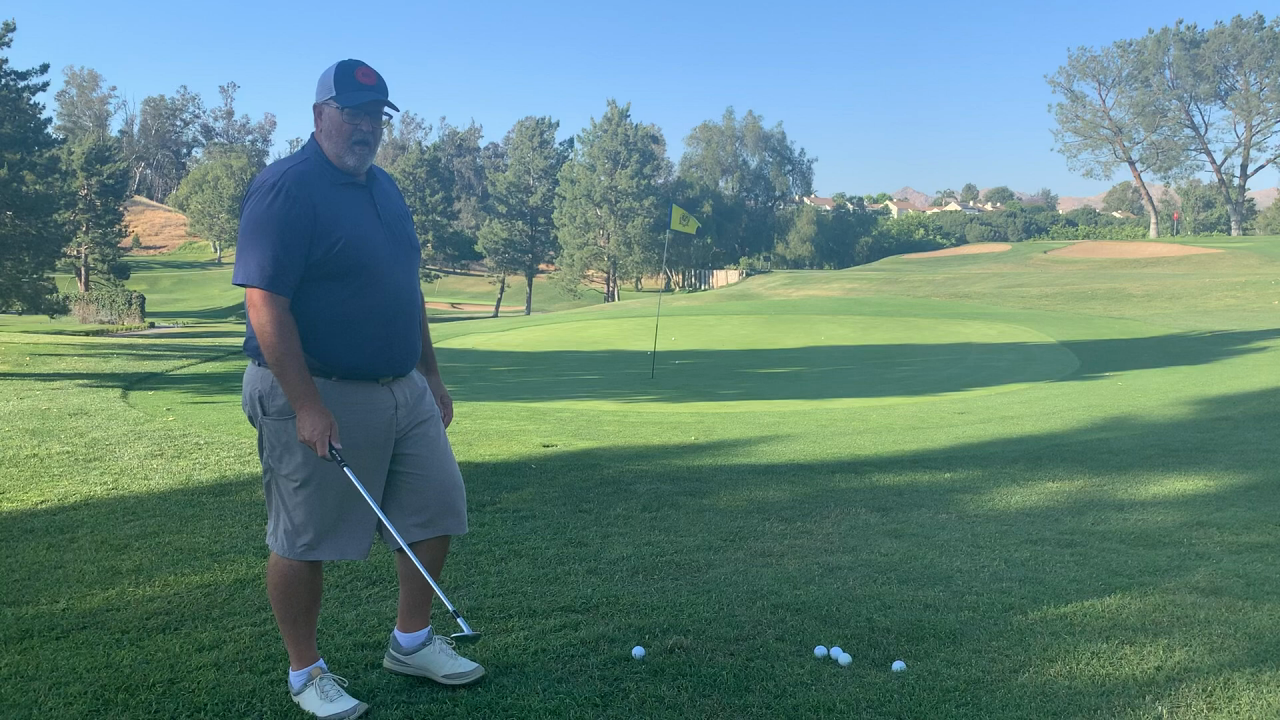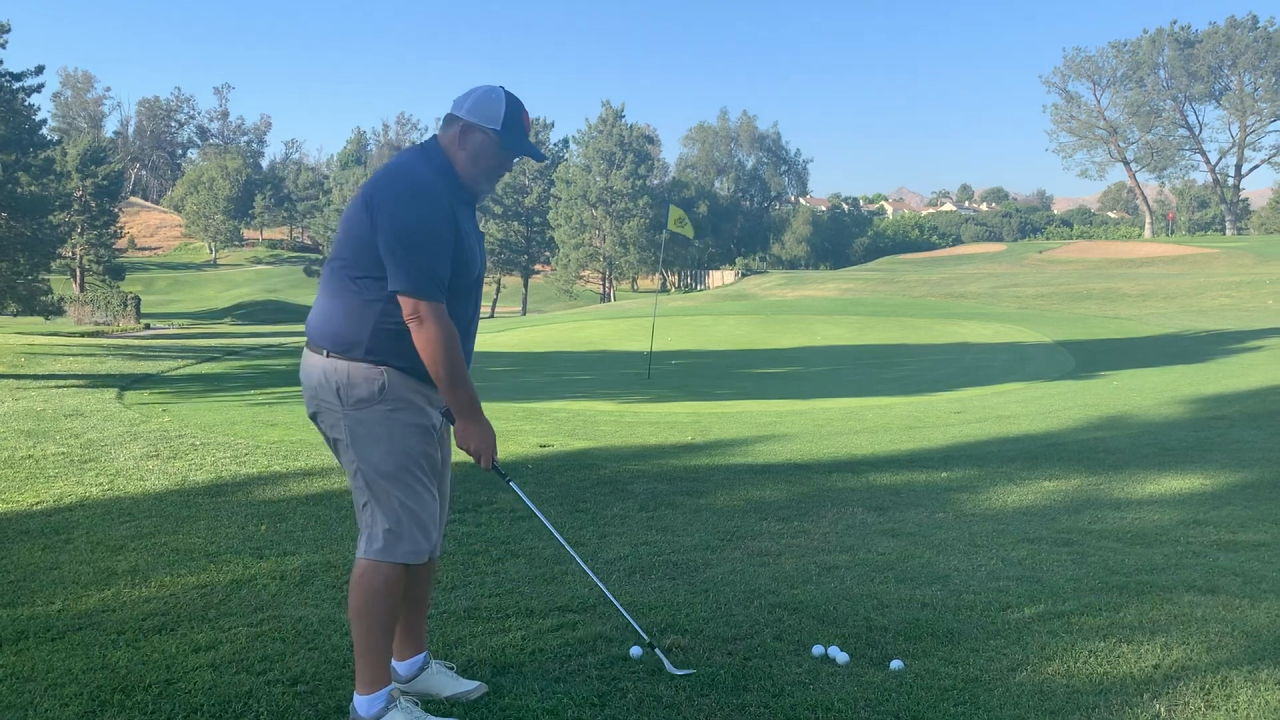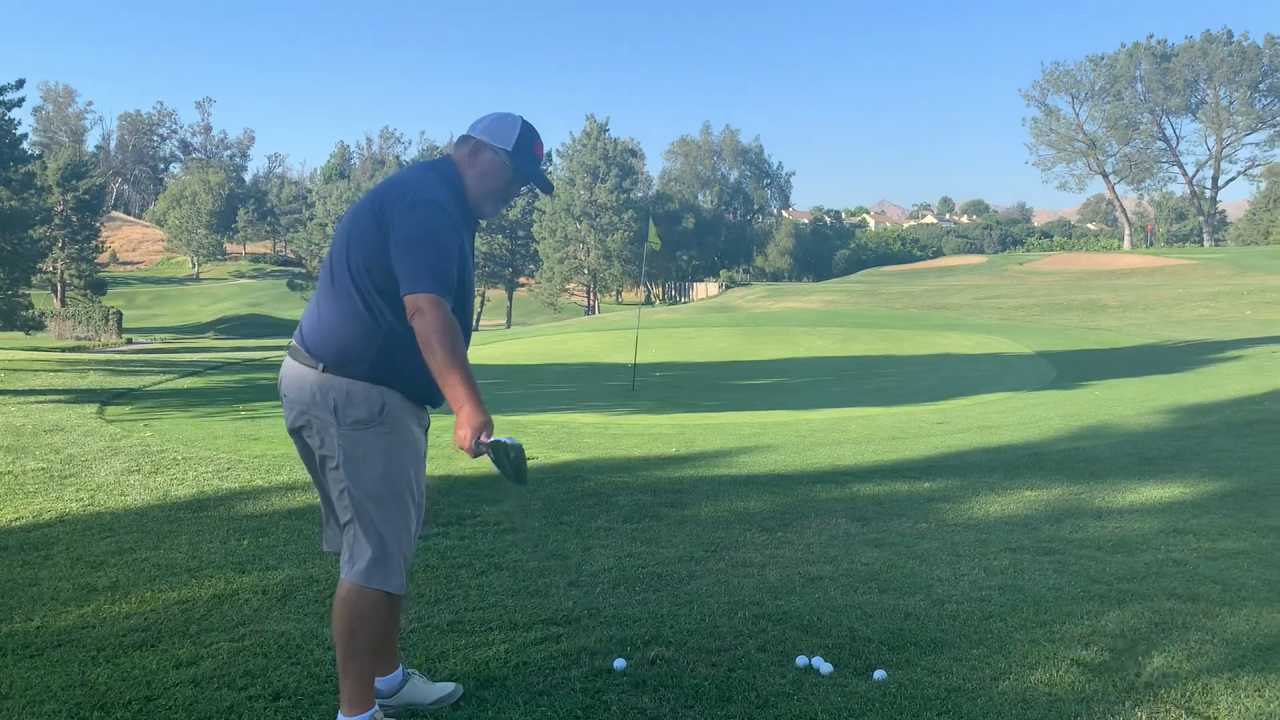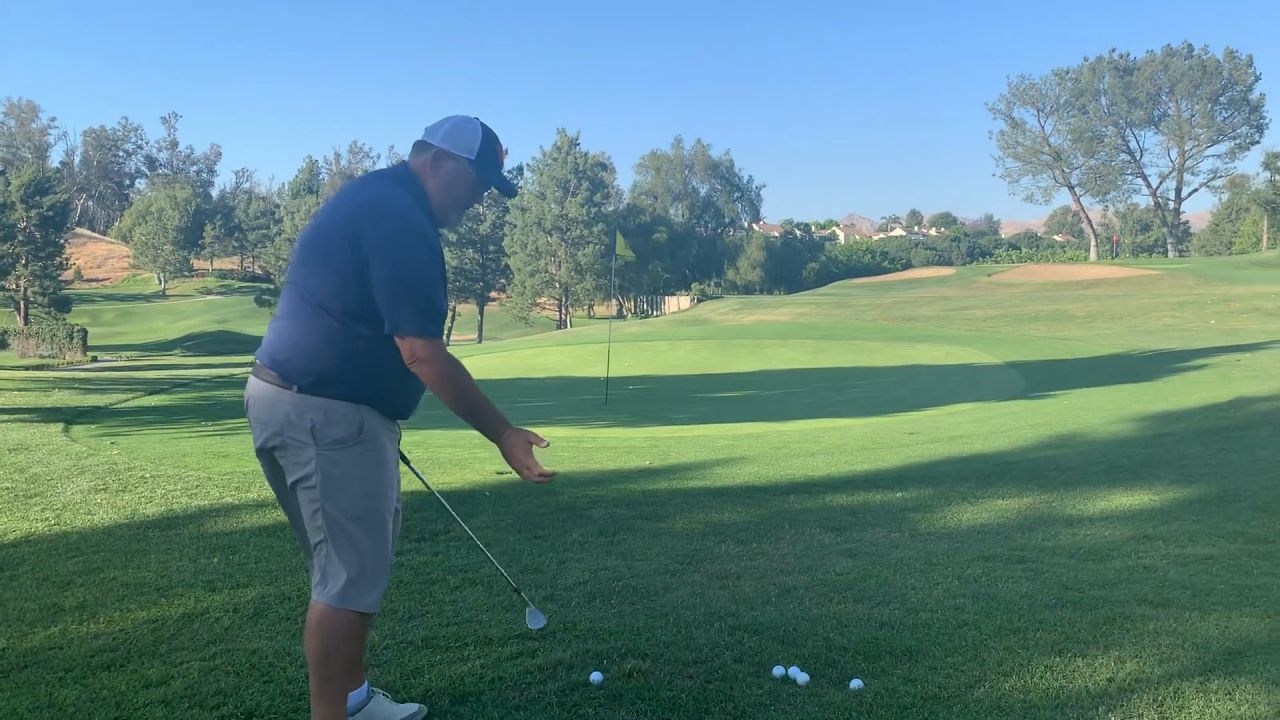
dt=1s
person 1, frame 1
left shoulder: (383, 187)
right shoulder: (285, 188)
right elbow: (264, 305)
left wrist: (433, 376)
right wrist: (307, 407)
left hip: (400, 389)
right hip: (315, 393)
left knee: (438, 507)
right knee: (302, 537)
left ankle: (412, 639)
person 1, frame 2
left shoulder: (442, 189)
right shoulder: (417, 190)
right elbow: (424, 316)
left wrist: (453, 401)
right wrist: (469, 415)
left hip: (399, 381)
right hip: (365, 380)
left knee: (421, 529)
right knee: (394, 532)
left ankle: (409, 664)
person 1, frame 3
left shoulder: (440, 204)
right shoulder: (425, 200)
right elbow: (428, 313)
right wrist: (468, 406)
left hip: (370, 389)
right hip: (349, 393)
left knee: (393, 540)
right knee: (374, 553)
person 1, frame 4
left shoulder: (378, 199)
right shoulder: (398, 220)
right elbow: (423, 356)
right wrist: (505, 436)
left hip: (311, 400)
right hip: (323, 411)
left knee: (354, 561)
right knee: (349, 572)
